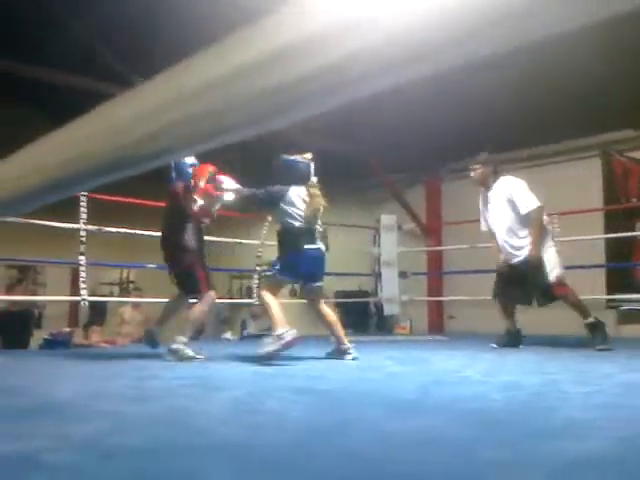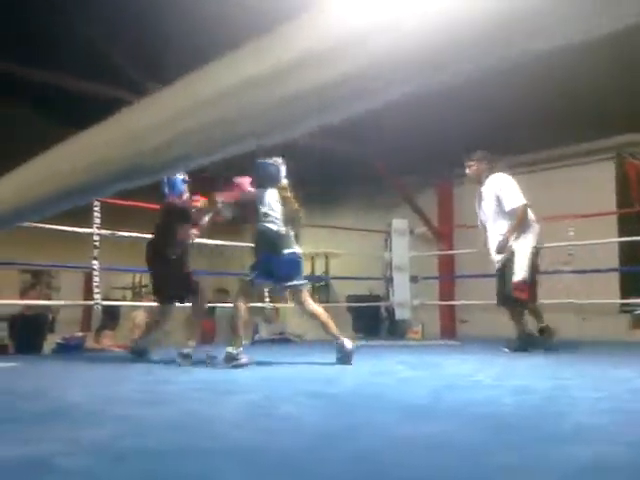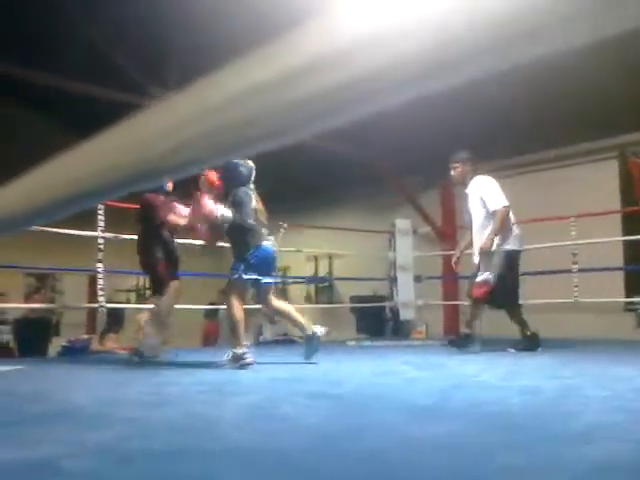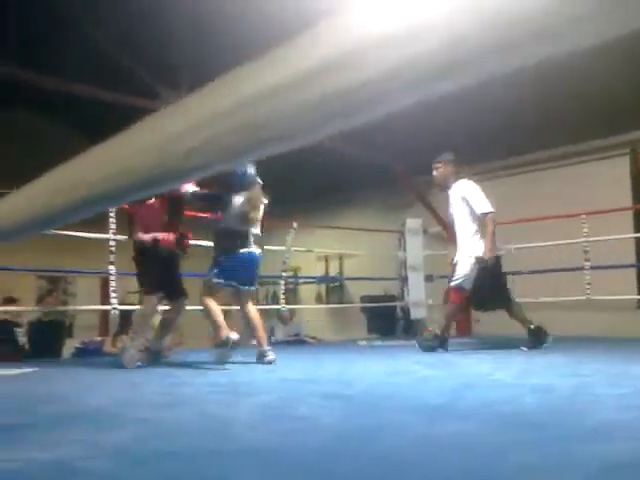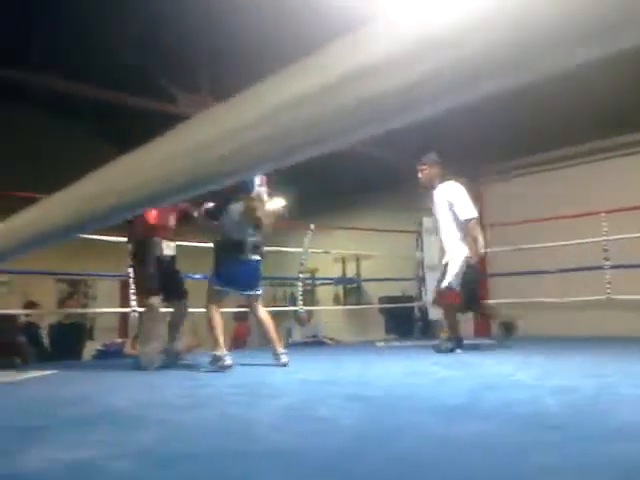
dt=0.2s
person 1, frame 1
left shoulder: (284, 192)
right shoulder: (311, 194)
left elbow: (253, 196)
left hip: (296, 251)
right hip: (315, 250)
left knee: (266, 290)
right knee: (317, 301)
left ankle: (282, 332)
right ankle: (345, 347)
person 1, frame 2
left shoulder: (261, 195)
right shoulder: (282, 197)
left hip: (272, 255)
right hip: (291, 253)
left knee: (242, 297)
right knee: (305, 302)
left ankle: (236, 351)
right ankle: (343, 343)
person 1, frame 3
left shoulder: (240, 193)
right shoulder: (245, 194)
left elbow: (240, 222)
left wrist: (219, 214)
left hip: (253, 250)
right hip: (264, 249)
left knee: (233, 297)
right knee: (268, 300)
left ankle: (241, 350)
right ankle: (310, 331)
person 1, frame 4
left shoulder: (230, 197)
right shoulder: (258, 201)
left elbow: (203, 199)
left hip: (231, 254)
right hip: (252, 254)
left knee: (208, 297)
right knee: (245, 302)
left ankle: (226, 336)
right ankle: (265, 350)
person 1, frame 5
left shoulder: (231, 205)
right shoulder: (259, 208)
left elbow: (208, 219)
left hip: (230, 261)
right hip: (252, 261)
left knee: (213, 304)
right knee: (256, 307)
left ankle: (221, 354)
right ankle: (279, 352)
person 2, frame 1
left shoulder: (511, 185)
right shoulder: (484, 196)
left elbow: (536, 212)
right elbow: (492, 231)
left wrist: (534, 246)
right wrist: (501, 254)
left hip: (535, 249)
right hip: (512, 254)
left knee: (557, 286)
right knee: (501, 292)
left ankle: (594, 325)
right ankle: (512, 333)
person 2, frame 2
left shoulder: (501, 181)
right shoulder: (481, 193)
left elbow: (521, 209)
right elbow: (486, 227)
left wrist: (506, 237)
left hip: (521, 241)
right hip: (501, 250)
left knee: (518, 286)
right knee: (506, 297)
left ankle: (543, 327)
right ankle: (524, 336)
person 2, frame 3
left shoulder: (484, 183)
right shoulder: (469, 192)
left elbow: (503, 210)
left wrist: (489, 239)
right wrist: (460, 250)
left hip: (502, 246)
right hip: (487, 250)
left knee: (479, 288)
right knee: (505, 298)
left ankle: (467, 333)
right ankle: (528, 336)
person 2, frame 4
left shoulder: (467, 187)
right shoulder: (453, 194)
left elbow: (488, 215)
left wrist: (489, 247)
right wrist: (458, 256)
left hip: (479, 252)
right hip: (471, 253)
left knee: (456, 291)
right knee: (502, 299)
left ankle: (442, 337)
right ankle: (535, 331)
person 2, frame 5
left shoulder: (452, 189)
right shoulder: (436, 194)
left elbow: (471, 219)
left wrist: (473, 251)
right wrist: (446, 253)
left hip: (465, 252)
right hip: (454, 253)
left knee: (447, 294)
right knee: (468, 299)
left ankle: (454, 338)
person 3, frame 1
left shoulder: (188, 190)
right shoulder: (180, 188)
left elbow: (205, 215)
right elbow: (193, 211)
right wrist: (198, 189)
left hip: (186, 250)
right hip: (184, 250)
left knee: (185, 295)
right knee: (208, 296)
left ankle: (154, 331)
right ankle: (180, 344)
person 3, frame 2
left shoulder: (181, 206)
right shoulder: (173, 204)
left elbow: (195, 226)
right elbow: (194, 214)
left hip: (162, 262)
right hip: (168, 261)
left knee: (166, 306)
right knee: (198, 299)
left ankle: (140, 344)
right ankle: (188, 348)
person 3, frame 3
left shoulder: (165, 200)
right shoulder: (150, 199)
right elbow: (170, 220)
left hip: (165, 253)
right hip: (155, 254)
left knee: (164, 300)
right knee: (172, 288)
left ankle: (146, 345)
right ankle: (150, 340)
person 3, frame 4
left shoulder: (167, 199)
right shoulder: (136, 209)
left elbow: (182, 194)
right elbow: (135, 237)
right wrist: (155, 237)
left hip: (168, 260)
right hip: (149, 260)
left knee: (179, 304)
right knee: (153, 298)
left ankle: (155, 345)
right ankle: (132, 349)
person 3, frame 5
left shoulder: (172, 207)
right elbow: (133, 237)
left hip: (167, 261)
right hip: (146, 263)
left knee: (181, 305)
right knee: (154, 303)
left ankle: (171, 348)
right ankle: (148, 354)
